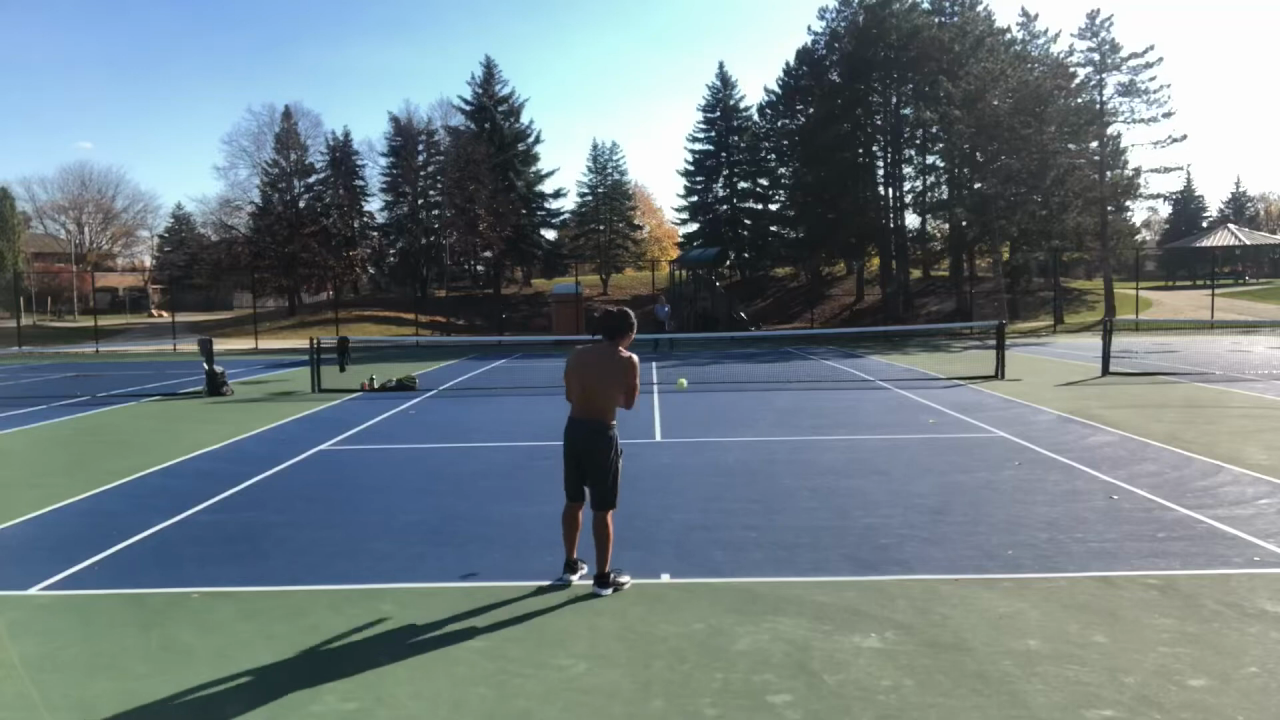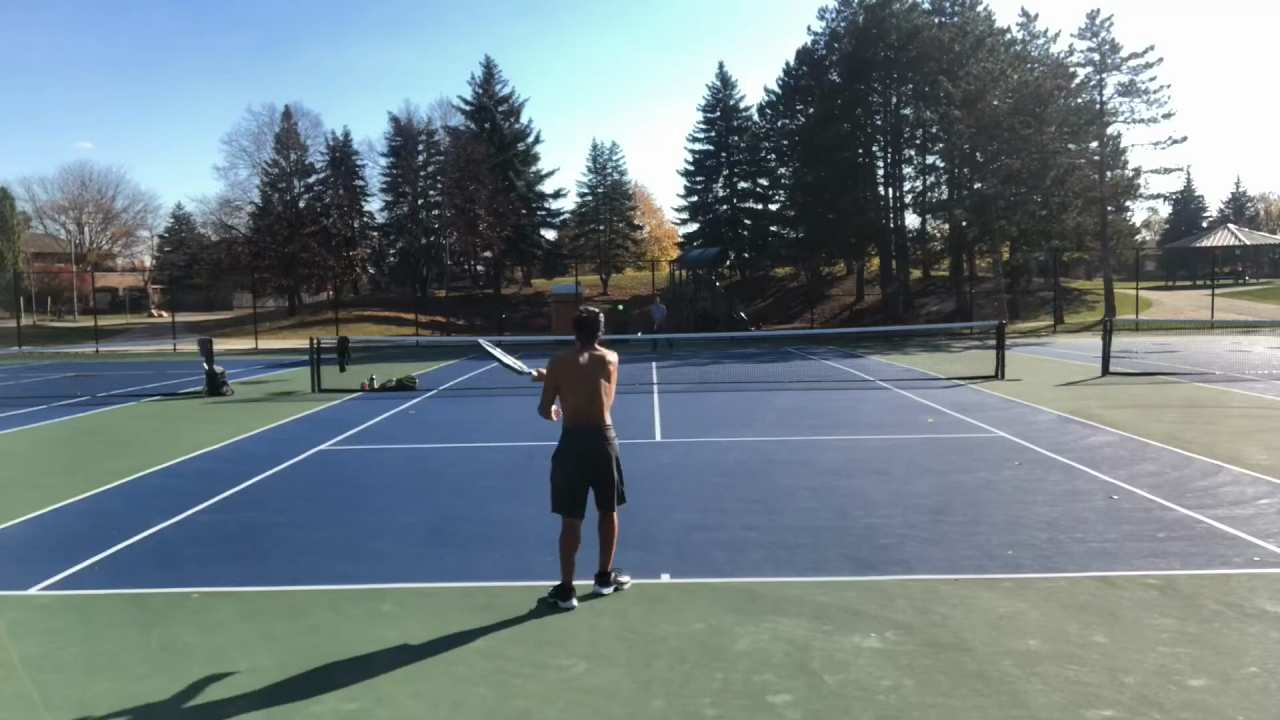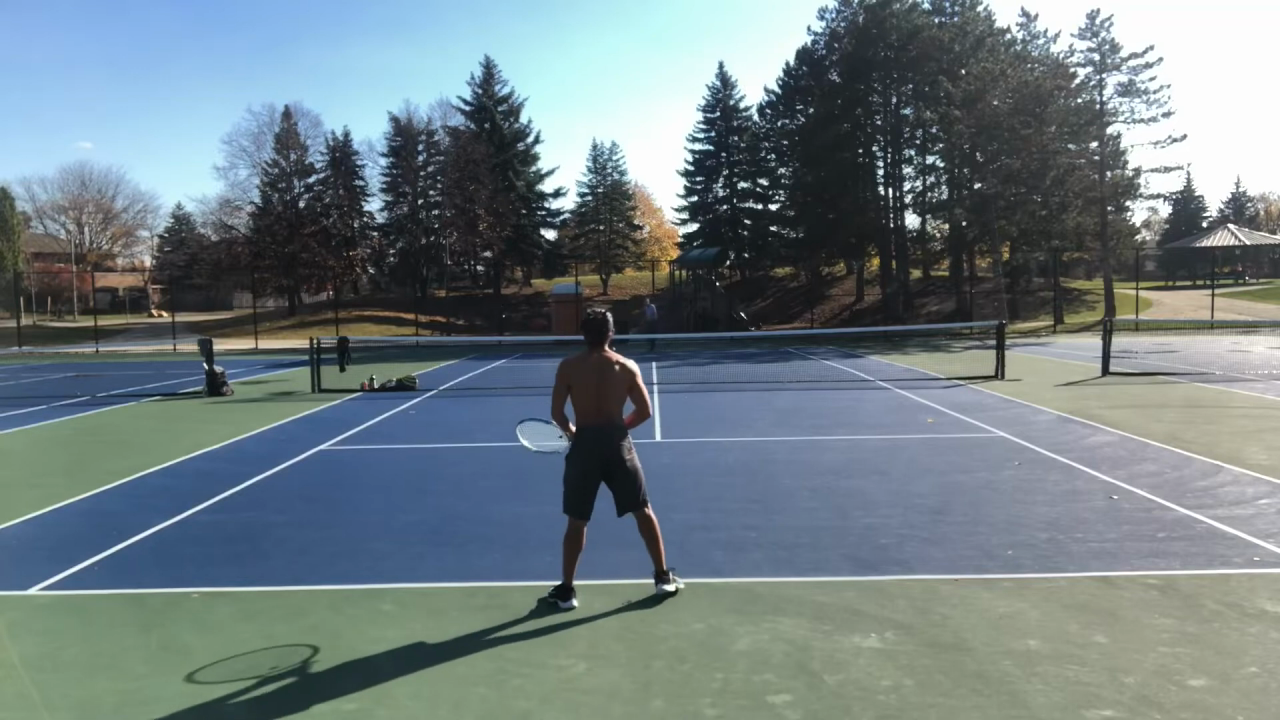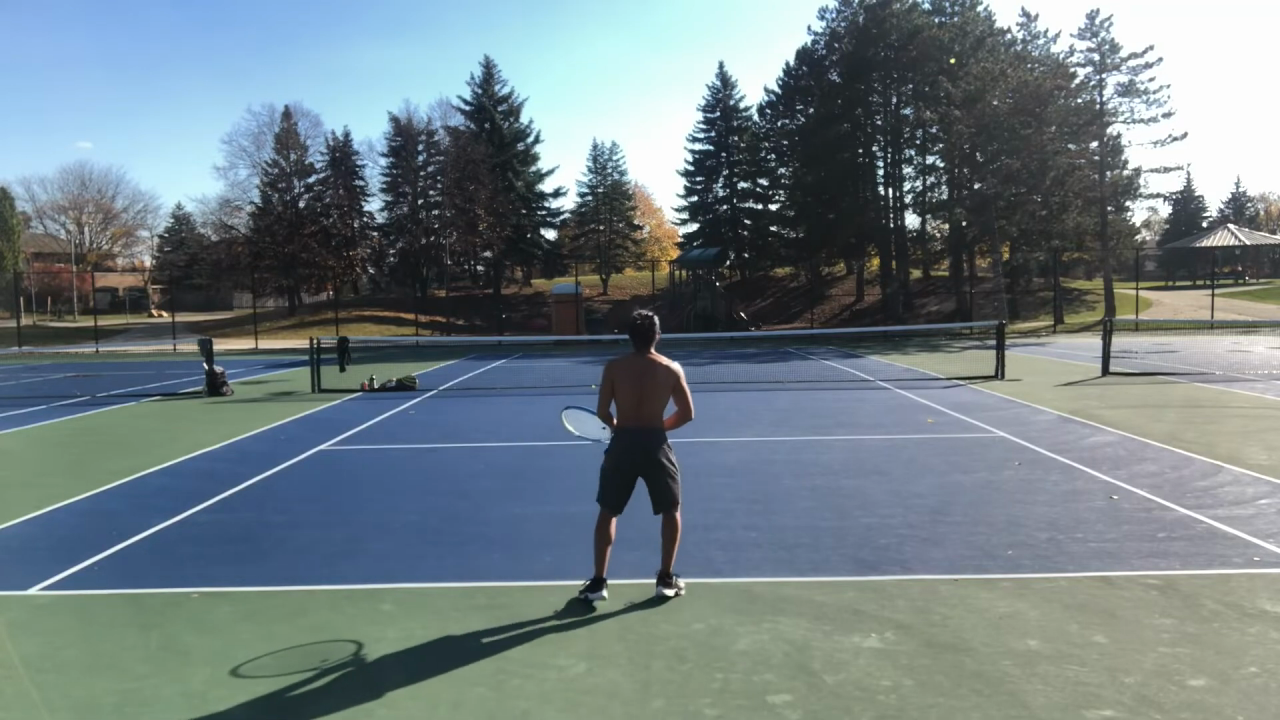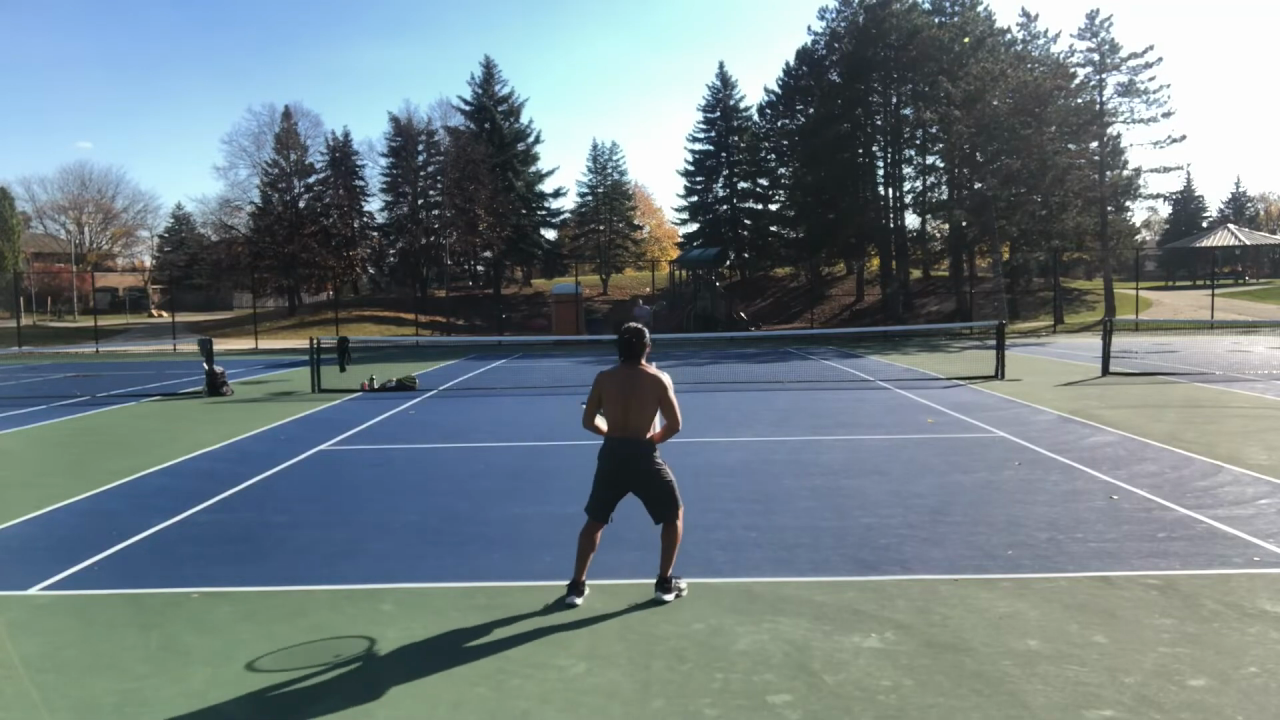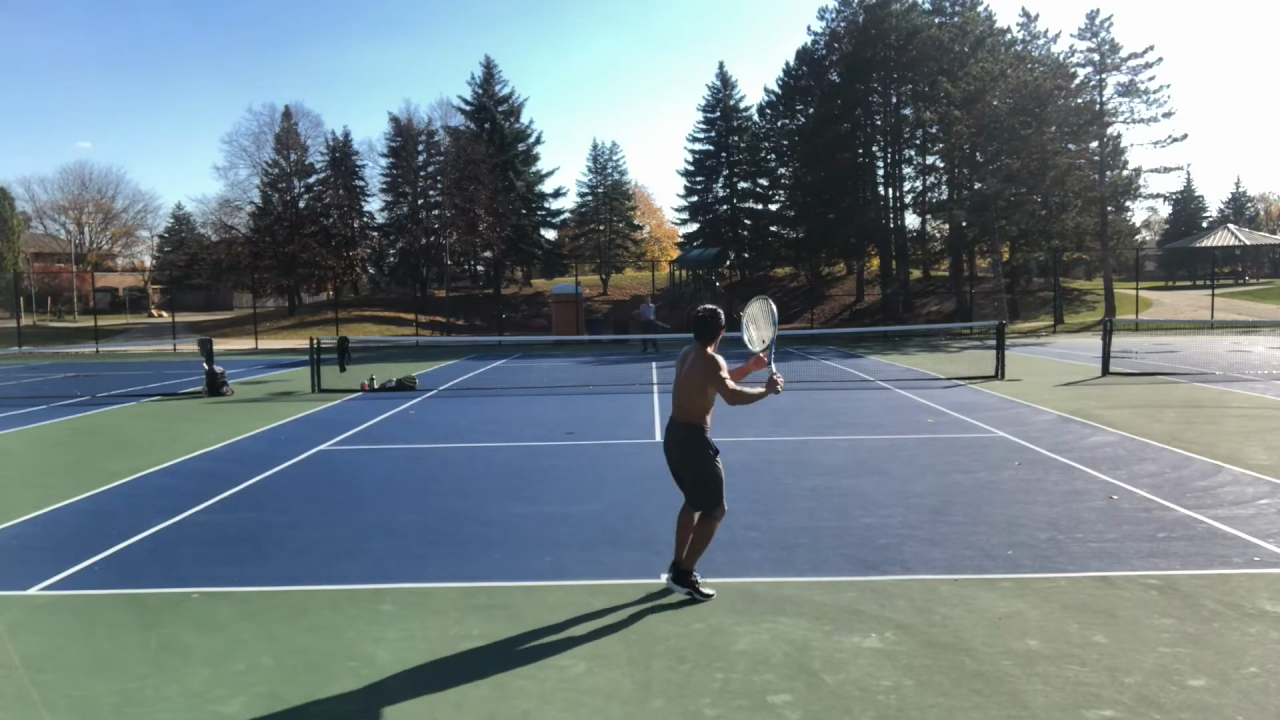
dt=0.5s
person 1, frame 1
left shoulder: (577, 356)
right shoulder: (628, 362)
left elbow: (571, 397)
right elbow: (628, 403)
left hip: (572, 431)
right hip: (597, 436)
left knee: (574, 502)
right knee: (603, 510)
left ankle: (570, 565)
right ankle: (604, 578)
person 1, frame 2
left shoulder: (560, 363)
right shoulder: (611, 359)
left elbow: (544, 409)
left wrist: (552, 411)
left hip: (573, 441)
right hip: (605, 438)
left knee: (571, 519)
right knee: (609, 511)
left ankle: (566, 589)
right ankle: (605, 577)
person 1, frame 3
left shoulder: (569, 366)
right shoulder: (627, 366)
left elbow: (557, 412)
right elbow: (645, 412)
left hip: (585, 443)
right hip: (618, 442)
left knee: (577, 521)
right knee: (642, 510)
left ankle: (566, 589)
right ankle: (663, 576)
person 1, frame 4
left shoulder: (614, 367)
right shoulder: (672, 369)
left elbow: (602, 412)
right elbow: (687, 414)
left hip: (622, 444)
right hip: (654, 444)
left knee: (606, 514)
right knee: (671, 511)
left ankle: (598, 582)
right ankle: (666, 579)
person 1, frame 5
left shoulder: (604, 378)
right shoulder: (659, 379)
left elbow: (589, 421)
right elbow: (674, 425)
left hip: (612, 454)
right hip: (644, 456)
left knee: (594, 521)
right knee: (673, 513)
left ankle: (576, 586)
right ankle: (665, 582)
person 1, frame 6
left shoulder: (688, 354)
right shoulder: (709, 359)
right elbow: (732, 396)
left wrist: (752, 365)
right wrist: (768, 389)
left hip: (674, 435)
right hip: (693, 439)
left knee: (693, 503)
right knee: (714, 512)
left ankle: (680, 569)
right ankle: (682, 575)
